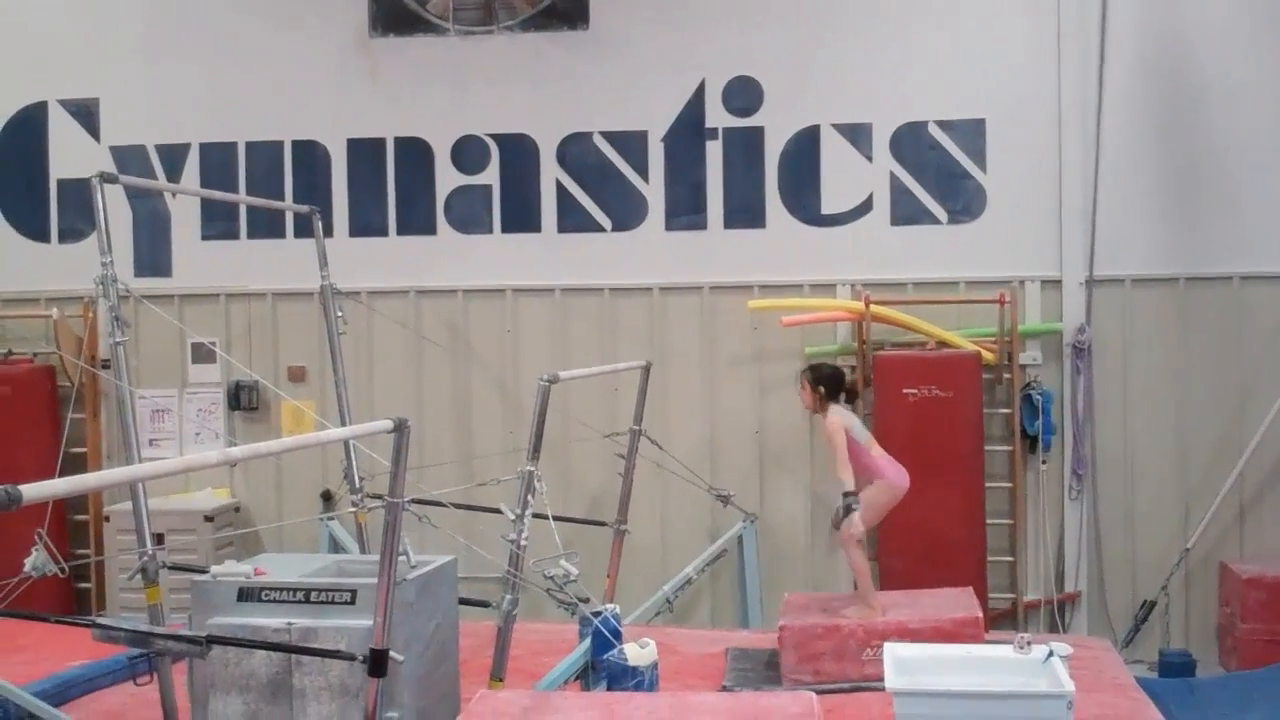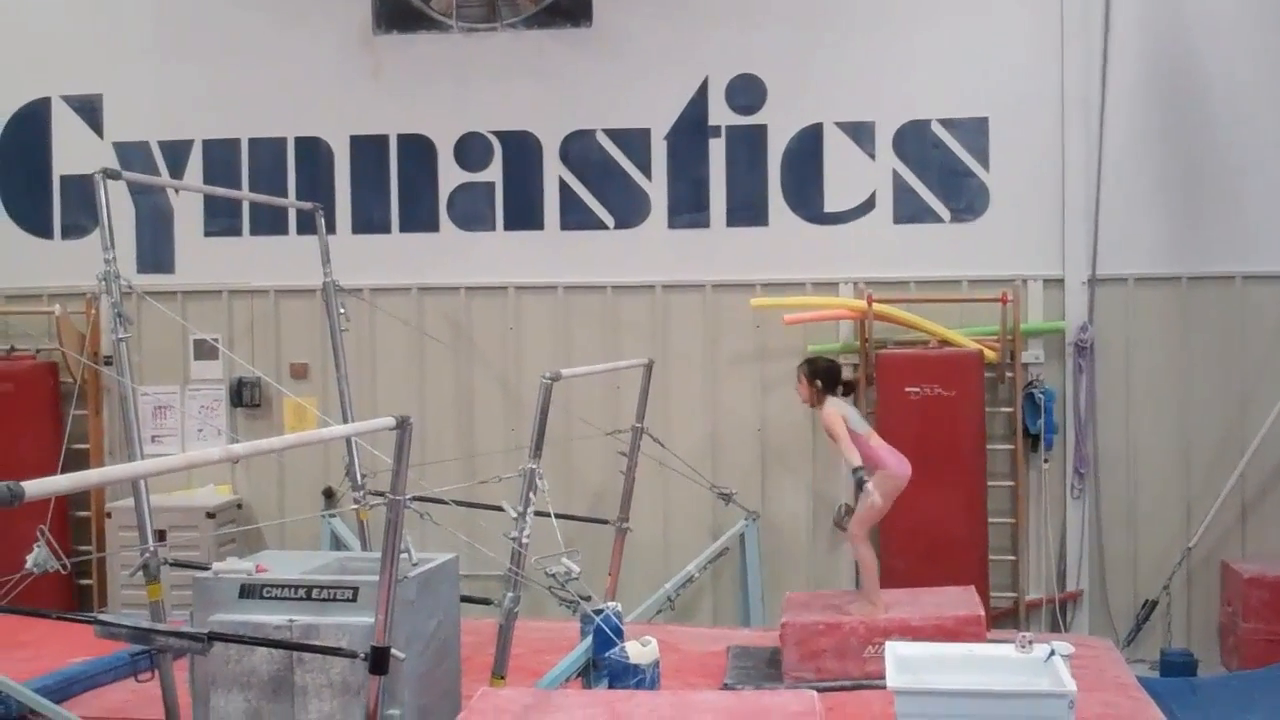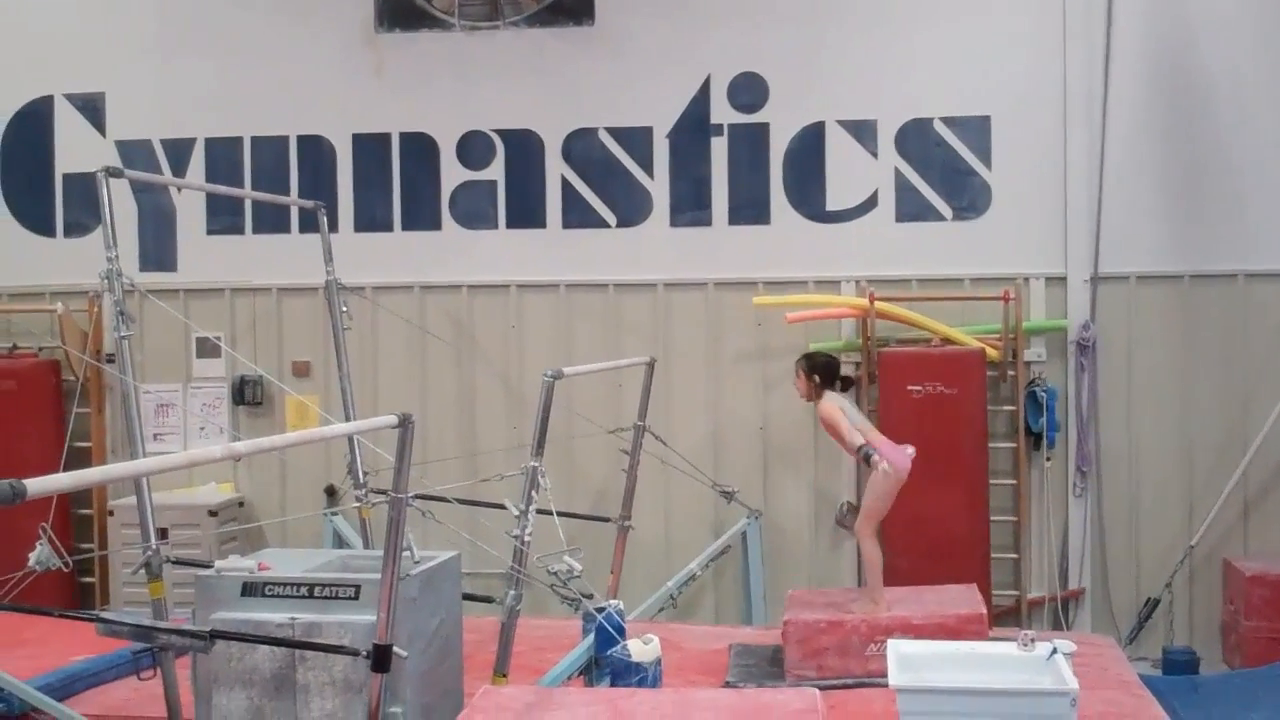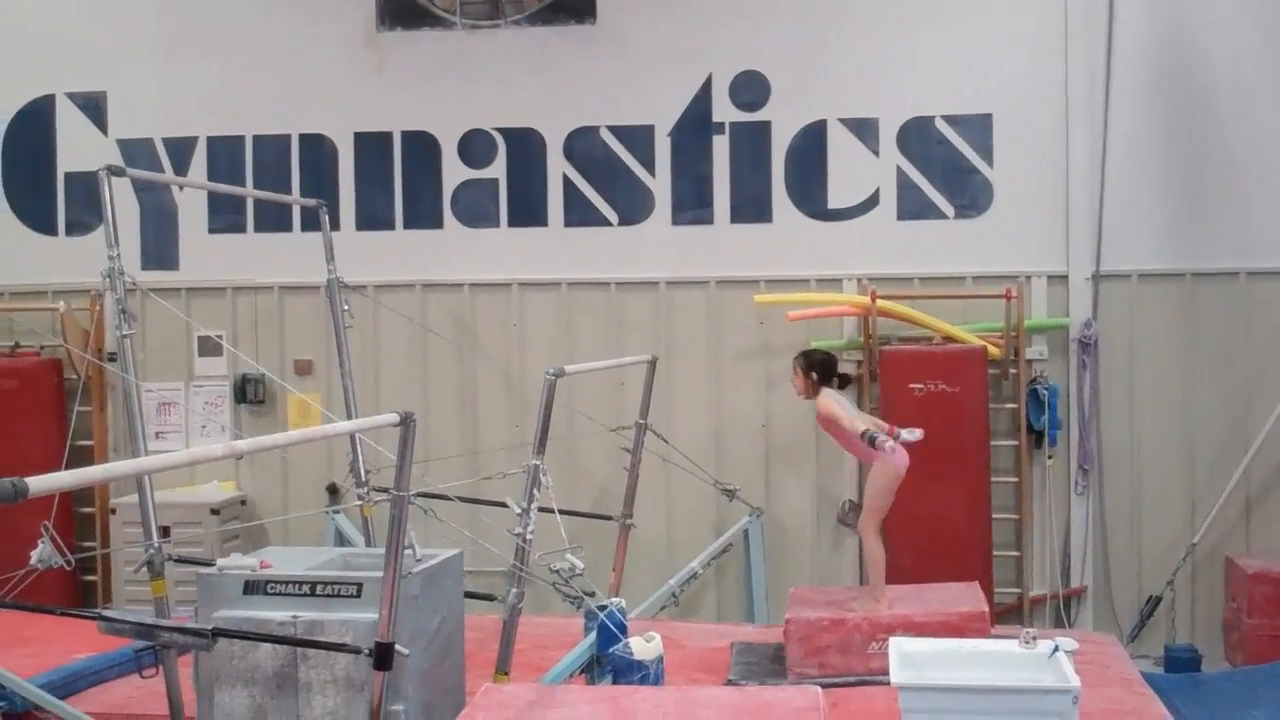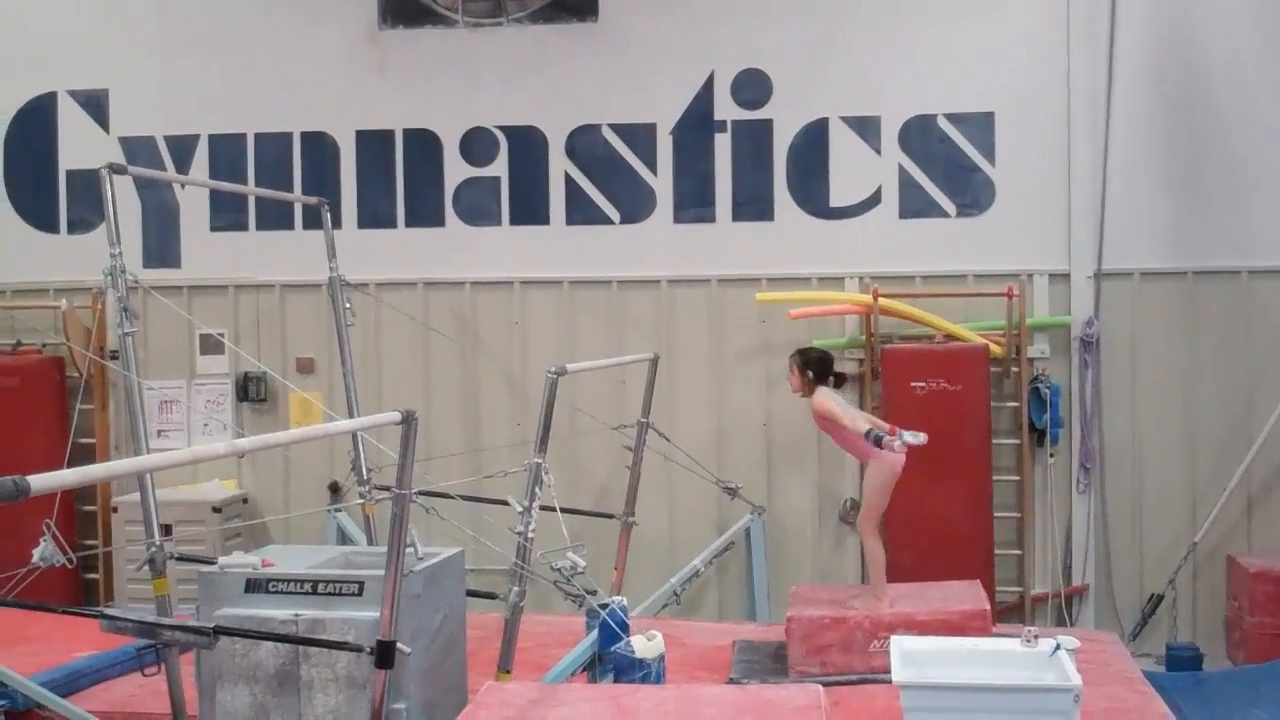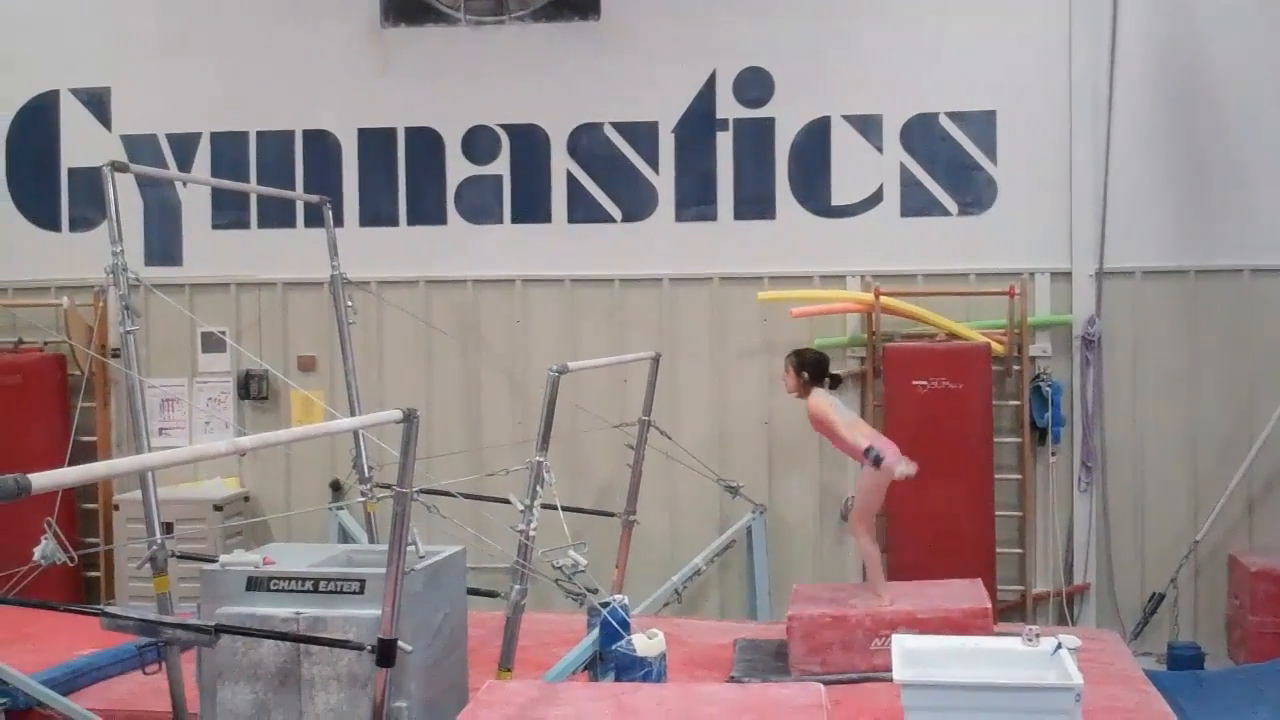
dt=0.1s
person 1, frame 1
left shoulder: (831, 421)
right shoulder: (838, 413)
left elbow: (844, 467)
left wrist: (853, 509)
right wrist: (851, 507)
left hip: (888, 480)
right hip: (887, 478)
left knee: (847, 535)
right knee: (851, 535)
left ankle: (871, 605)
right ankle: (867, 600)
person 1, frame 2
left shoulder: (828, 412)
right shoulder: (835, 405)
left elbow: (848, 448)
left wrist: (863, 482)
left hip: (889, 470)
right hip: (891, 466)
left knee: (856, 532)
right knee: (859, 531)
left ankle: (873, 603)
right ankle: (870, 597)
person 1, frame 3
left shoulder: (825, 406)
right shoulder: (833, 399)
left elbow: (849, 433)
left wrist: (872, 457)
left hip: (889, 463)
right hip: (892, 458)
left knee: (864, 530)
right knee: (865, 529)
left ankle: (876, 601)
right ankle: (873, 595)
person 1, frame 4
left shoulder: (822, 402)
right shoulder: (830, 397)
left elbow: (852, 424)
right elbow: (862, 419)
left wrist: (878, 442)
right wrist: (896, 433)
left hip: (886, 459)
right hip: (887, 456)
left knee: (867, 528)
right knee: (868, 528)
left ankle: (878, 599)
right ankle: (876, 594)
person 1, frame 5
left shoulder: (818, 401)
right shoulder: (826, 396)
left elbow: (852, 423)
right elbow: (862, 417)
left wrist: (882, 441)
right wrist: (898, 434)
left hip: (882, 458)
right hip: (883, 457)
left knee: (866, 527)
right knee: (867, 526)
left ankle: (879, 597)
right ankle: (876, 592)
person 1, frame 6
left shoulder: (815, 403)
right shoulder: (823, 397)
left elbow: (847, 435)
left wrist: (878, 460)
left hip: (881, 460)
right hip: (883, 456)
left knee: (859, 525)
right knee: (862, 525)
left ankle: (880, 594)
right ankle: (879, 590)
